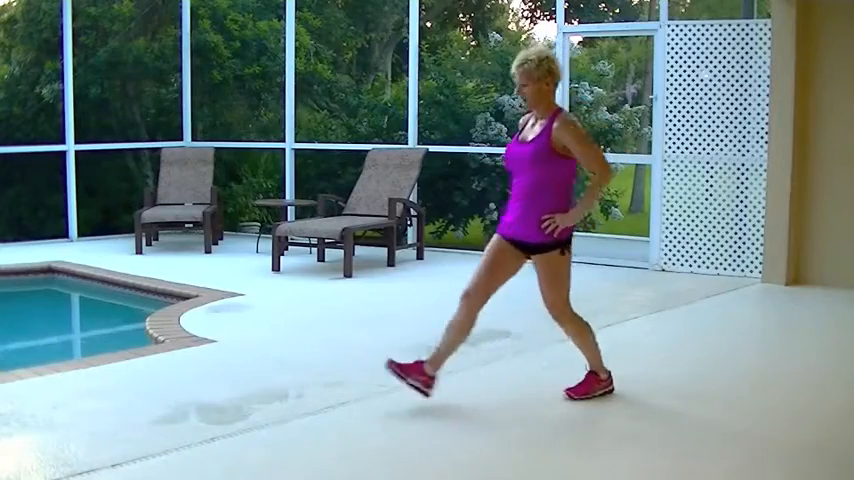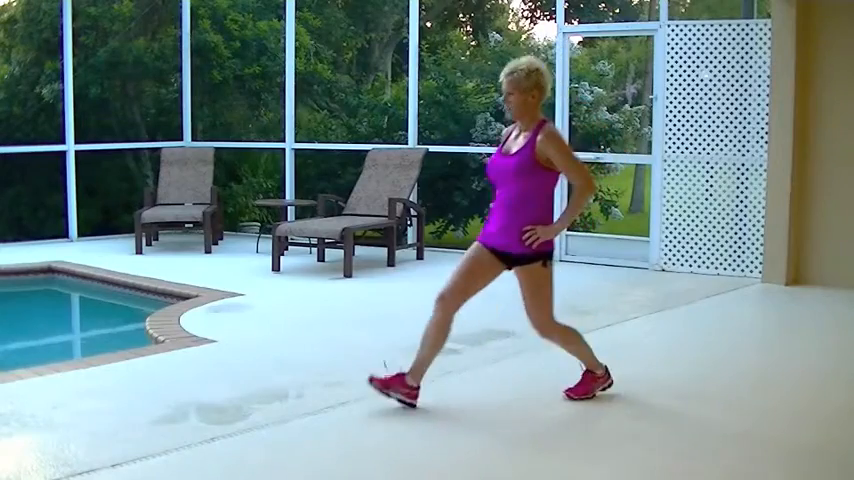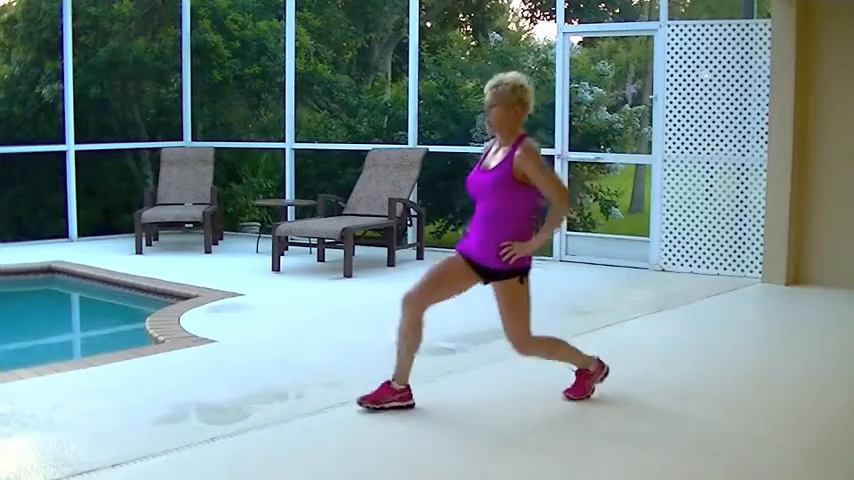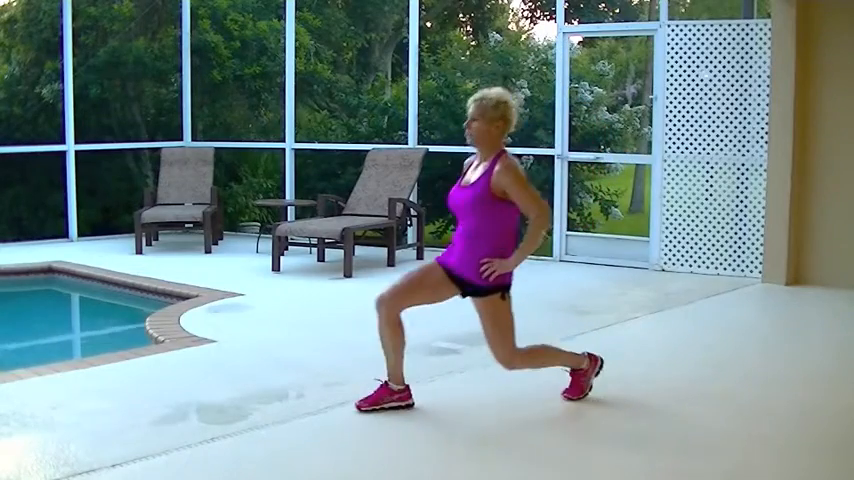
dt=0.1s
person 1, frame 1
left shoulder: (563, 126)
right shoulder: (526, 122)
left elbow: (602, 172)
left wrist: (574, 215)
left hip: (547, 234)
right hip: (511, 229)
left knee: (559, 311)
right knee: (472, 297)
left ankle: (600, 375)
right ankle: (426, 372)
person 1, frame 2
left shoulder: (547, 137)
right shoulder: (508, 134)
left elbow: (585, 184)
left wrist: (557, 227)
left hip: (529, 244)
right hip: (493, 239)
left knee: (543, 324)
right knee: (446, 300)
left ankle: (598, 371)
right ankle: (409, 382)
person 1, frame 3
left shoulder: (524, 154)
right shoulder: (491, 148)
left elbow: (562, 200)
left wrist: (533, 243)
left hip: (502, 260)
right hip: (470, 251)
left knee: (521, 341)
right knee: (412, 302)
left ankle: (590, 367)
right ankle: (398, 387)
person 1, frame 4
left shoulder: (504, 169)
right shoulder: (471, 163)
left elbow: (541, 217)
left wrist: (512, 261)
left hip: (486, 273)
right hip: (453, 262)
left knee: (509, 357)
right knee: (387, 303)
left ankle: (584, 364)
right ankle: (396, 388)
